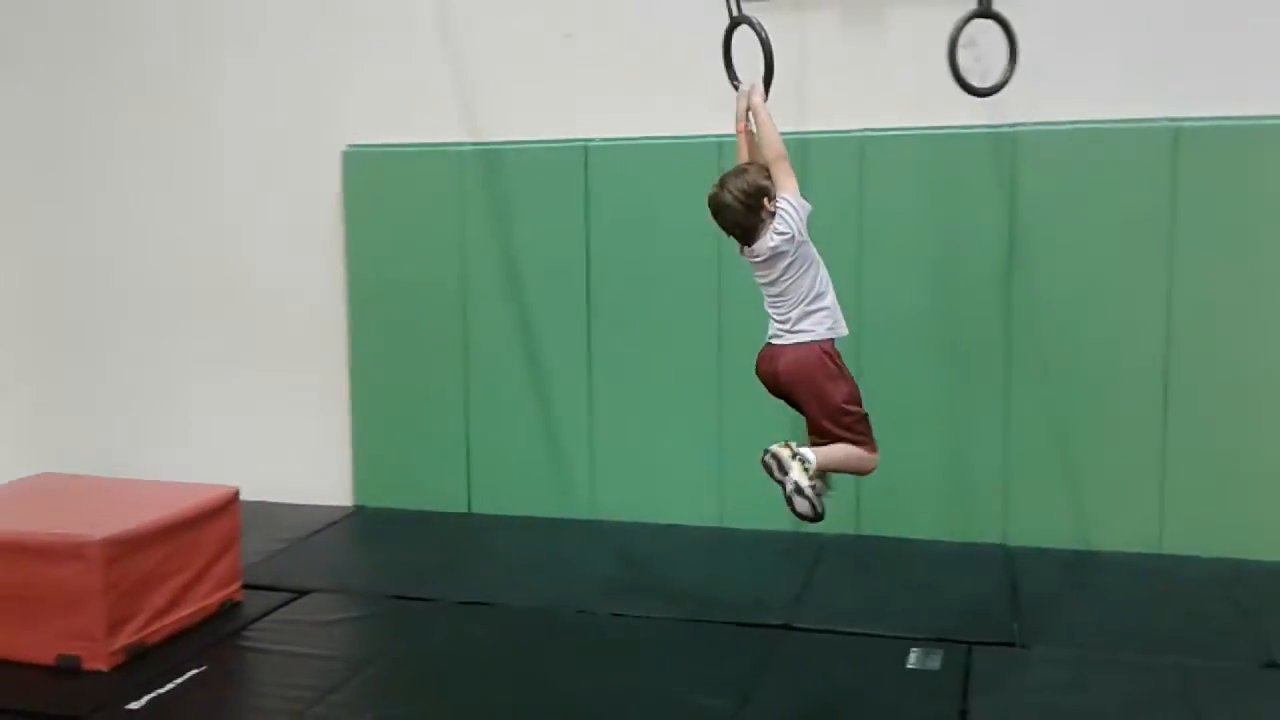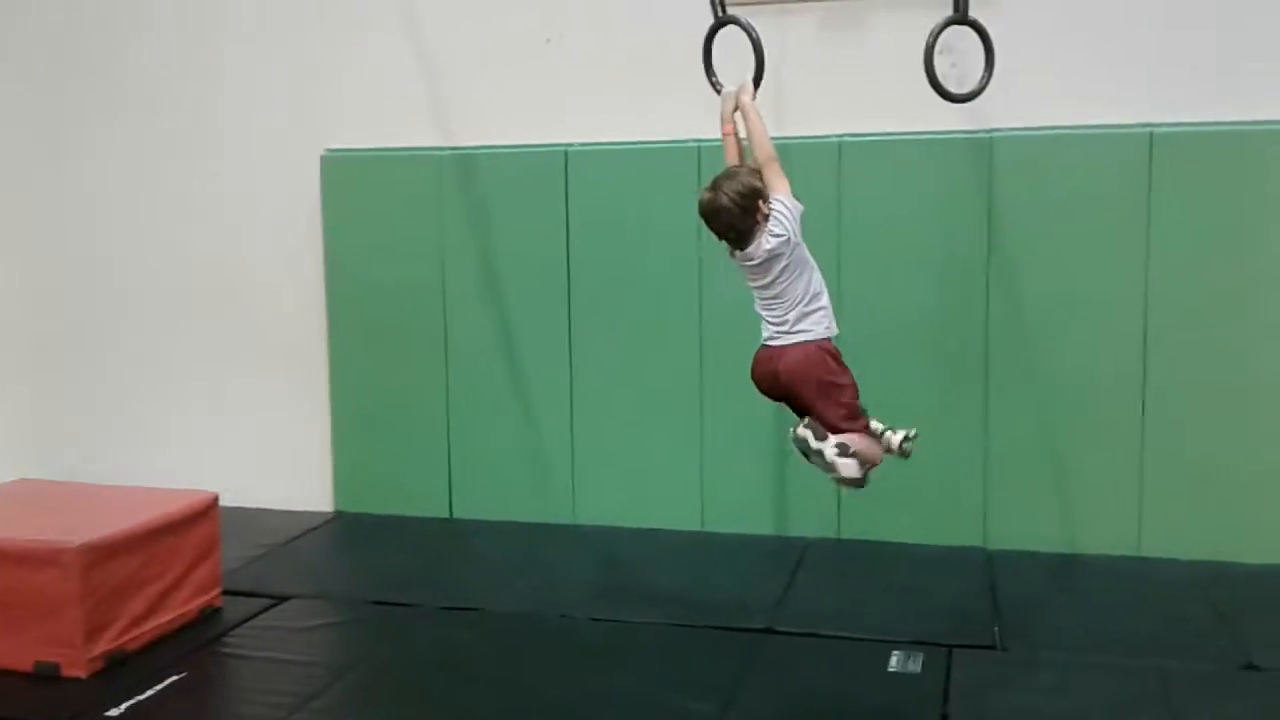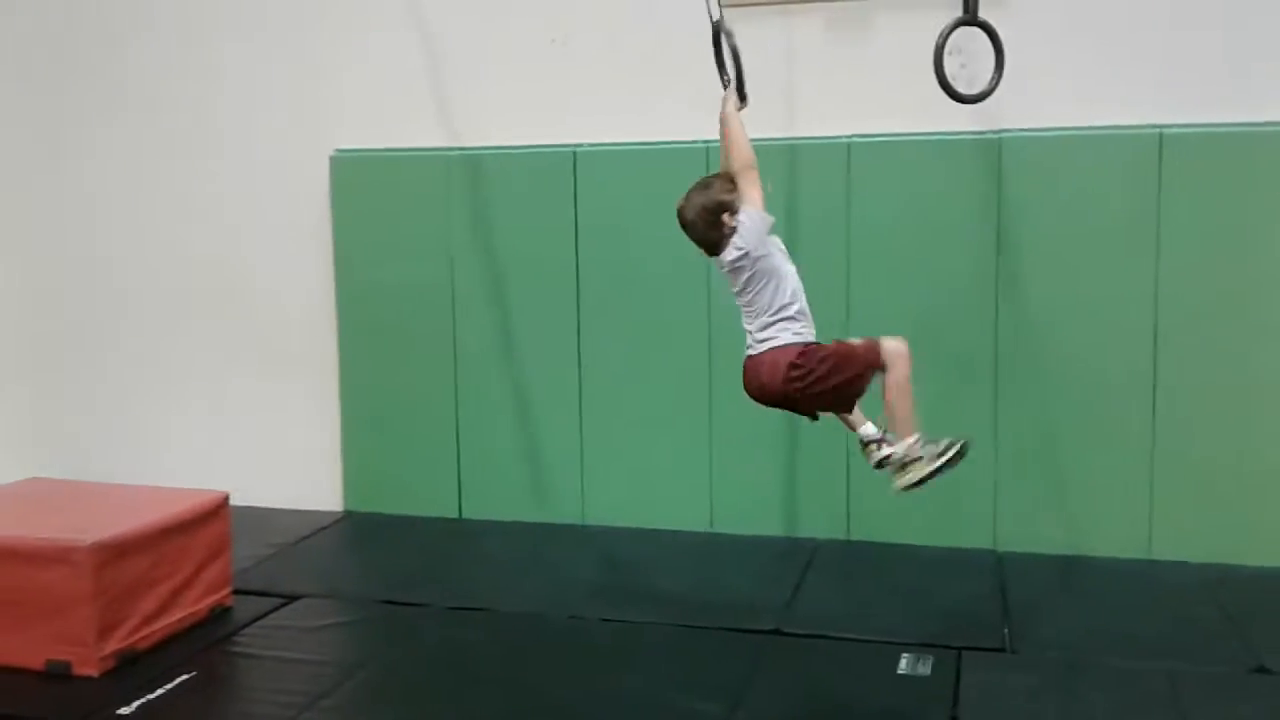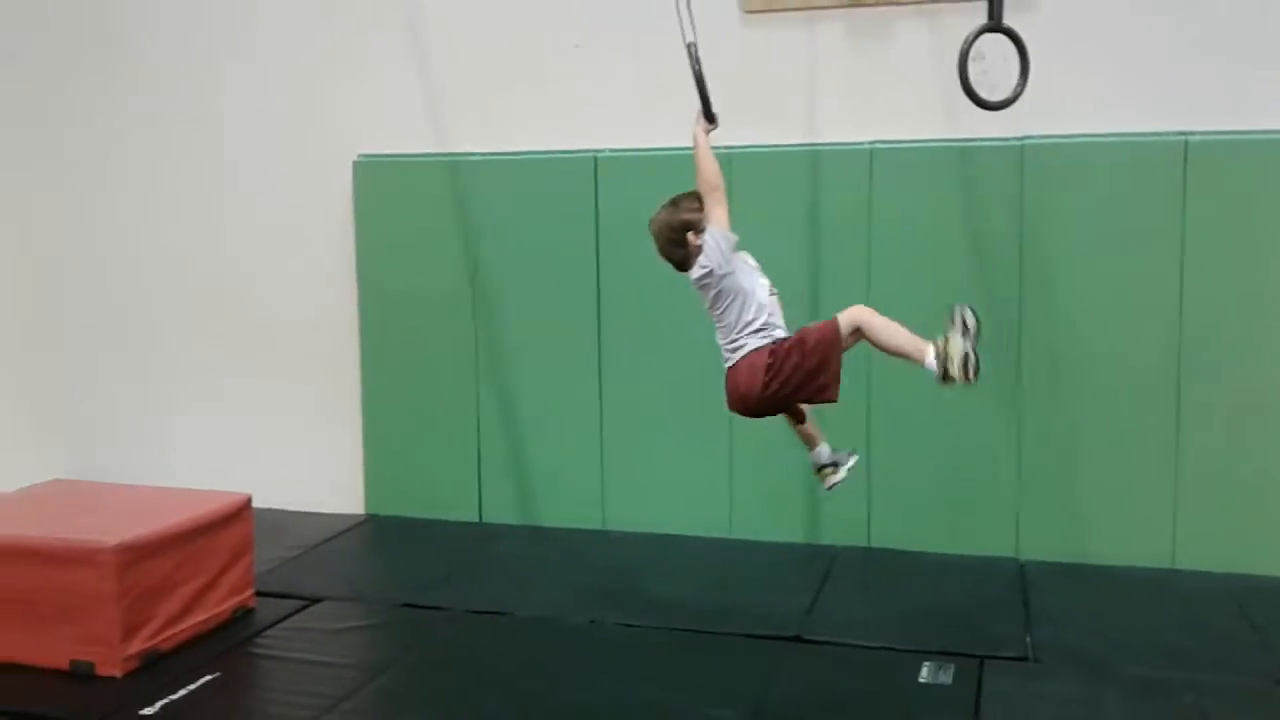
dt=0.2s
person 1, frame 1
left shoulder: (747, 243)
right shoulder: (786, 232)
left elbow: (748, 172)
right elbow: (777, 161)
left wrist: (743, 116)
right wrist: (758, 106)
left hip: (771, 359)
right hip: (808, 356)
right knee: (865, 457)
left ankle: (805, 459)
right ankle: (799, 459)
person 1, frame 2
left shoulder: (739, 246)
right shoulder: (780, 233)
left elbow: (737, 171)
right elbow: (768, 163)
left wrist: (727, 115)
right wrist: (747, 103)
left hip: (766, 363)
right hip: (805, 356)
right knee: (862, 453)
left ankle: (870, 432)
right ankle: (824, 439)
person 1, frame 3
left shoulder: (730, 252)
right shoulder: (750, 243)
left elbow: (734, 179)
right elbow: (748, 172)
left wrist: (728, 119)
right wrist: (730, 113)
left hip: (758, 371)
right hip: (783, 365)
left knee: (820, 367)
right knee: (894, 350)
left ankle: (873, 438)
right ankle: (909, 455)
person 1, frame 4
left shoulder: (711, 267)
right shoulder: (714, 261)
left elbow: (709, 197)
right elbow: (714, 192)
left wrist: (703, 137)
right wrist: (700, 137)
left hip: (743, 384)
right hip: (763, 369)
left knee: (790, 395)
right knee: (858, 316)
left ankle: (826, 462)
right ankle: (938, 358)
